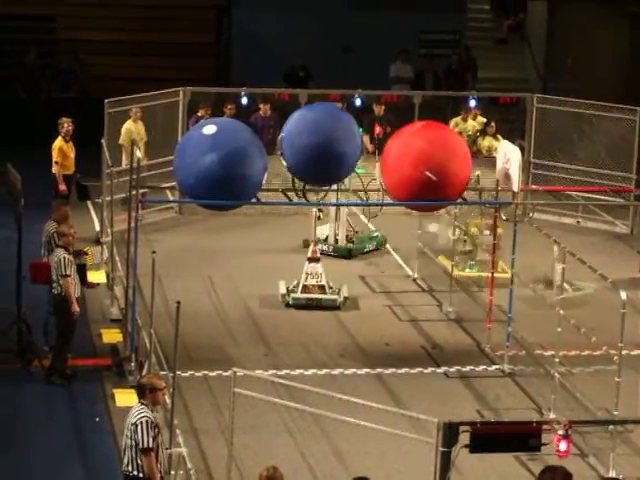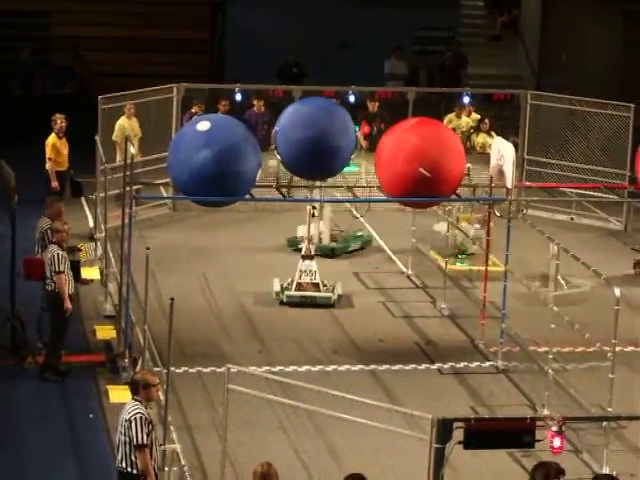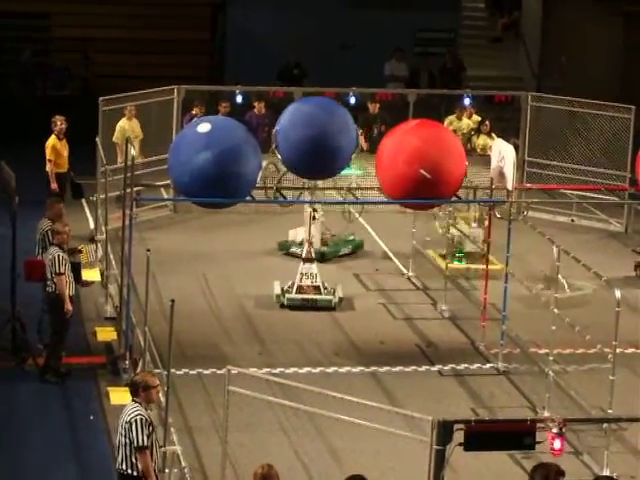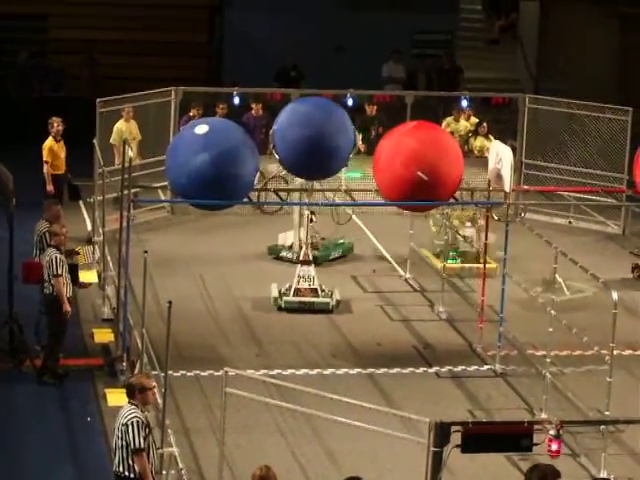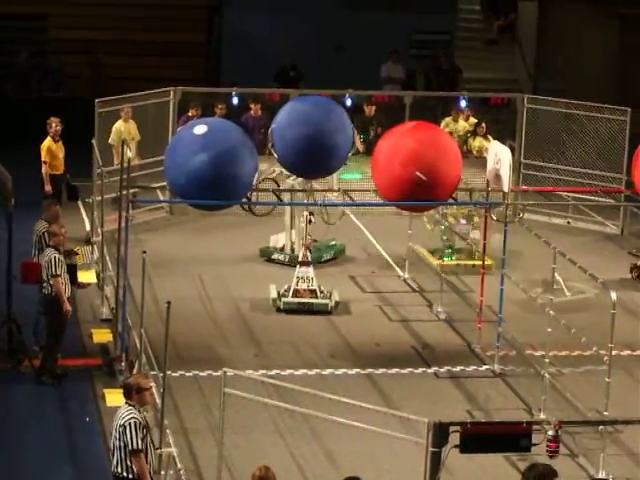
dt=0.1s
person 1, frame 1
left shoulder: (59, 253)
right shoulder: (64, 257)
right elbow: (66, 282)
right wrist: (73, 303)
left hip: (61, 298)
right hip: (65, 300)
left knee: (64, 336)
right knee: (64, 337)
left ankle: (60, 368)
right ankle: (53, 372)
person 1, frame 2
left shoulder: (53, 249)
right shoulder: (57, 253)
right elbow: (59, 278)
right wrist: (66, 300)
left hip: (54, 294)
right hip: (58, 296)
left knee: (58, 332)
right knee: (58, 333)
left ankle: (54, 365)
right ankle: (46, 369)
person 1, frame 3
left shoulder: (54, 251)
right shoulder: (58, 255)
right elbow: (60, 280)
right wrist: (67, 302)
left hip: (55, 296)
right hip: (59, 298)
left knee: (59, 334)
right knee: (58, 335)
left ankle: (55, 367)
right ankle: (47, 370)
person 1, frame 4
left shoulder: (51, 253)
right shoulder: (56, 257)
right elbow: (57, 281)
right wrist: (65, 303)
left hip: (53, 298)
right hip: (57, 300)
left knee: (56, 335)
right knee: (56, 336)
left ankle: (52, 368)
right ankle: (45, 372)
person 1, frame 5
left shoulder: (49, 253)
right shoulder: (54, 256)
right elbow: (56, 282)
right wrist: (65, 302)
left hip: (51, 298)
right hip: (55, 300)
left knee: (55, 336)
right knee: (54, 337)
left ankle: (50, 369)
right ankle: (43, 372)
